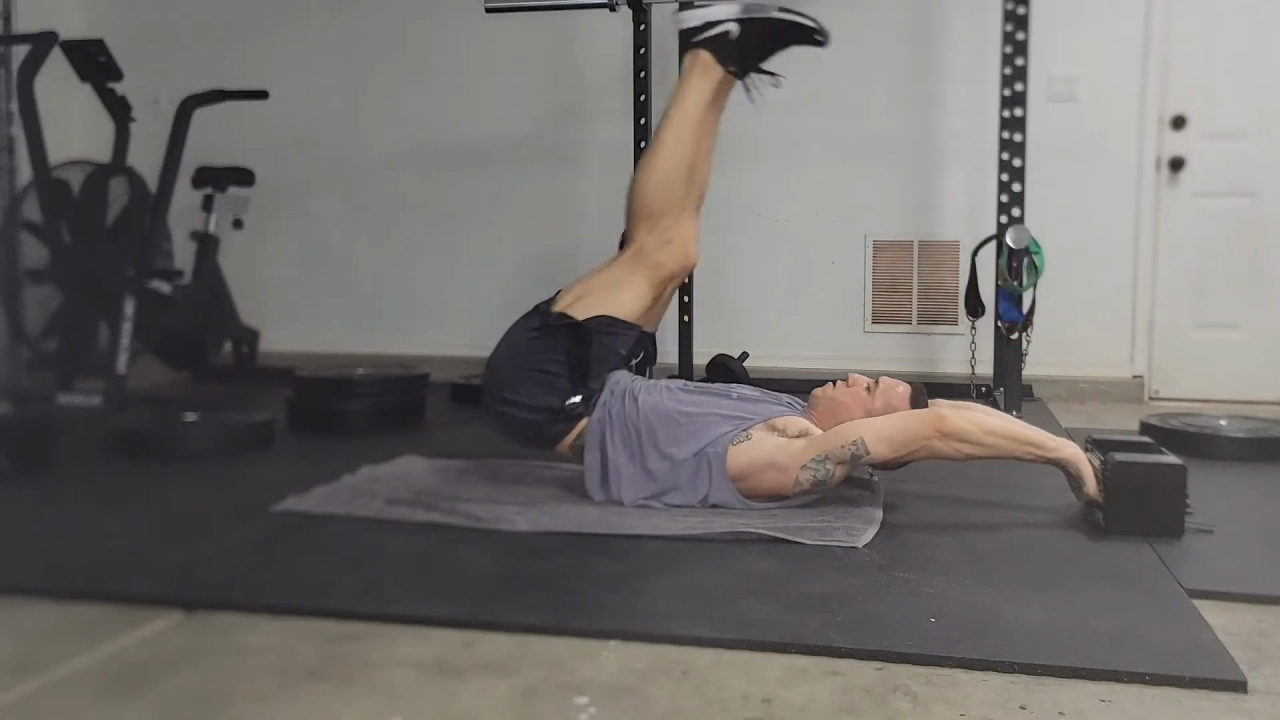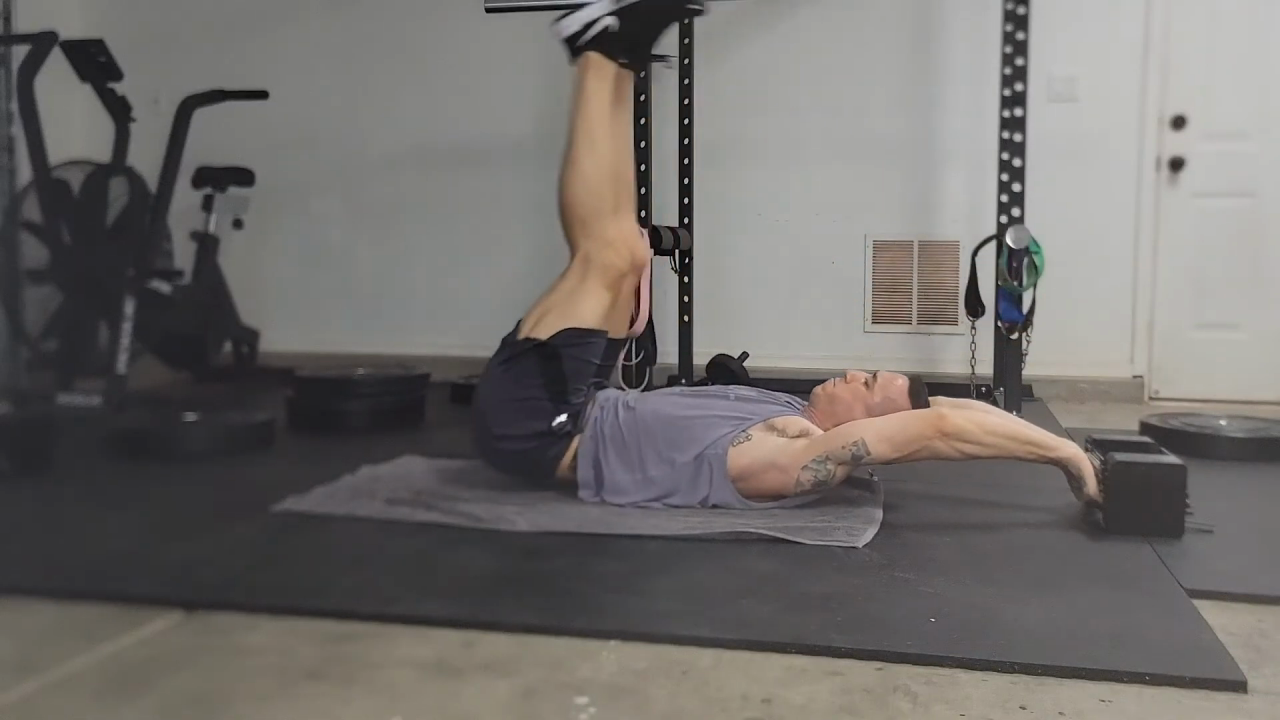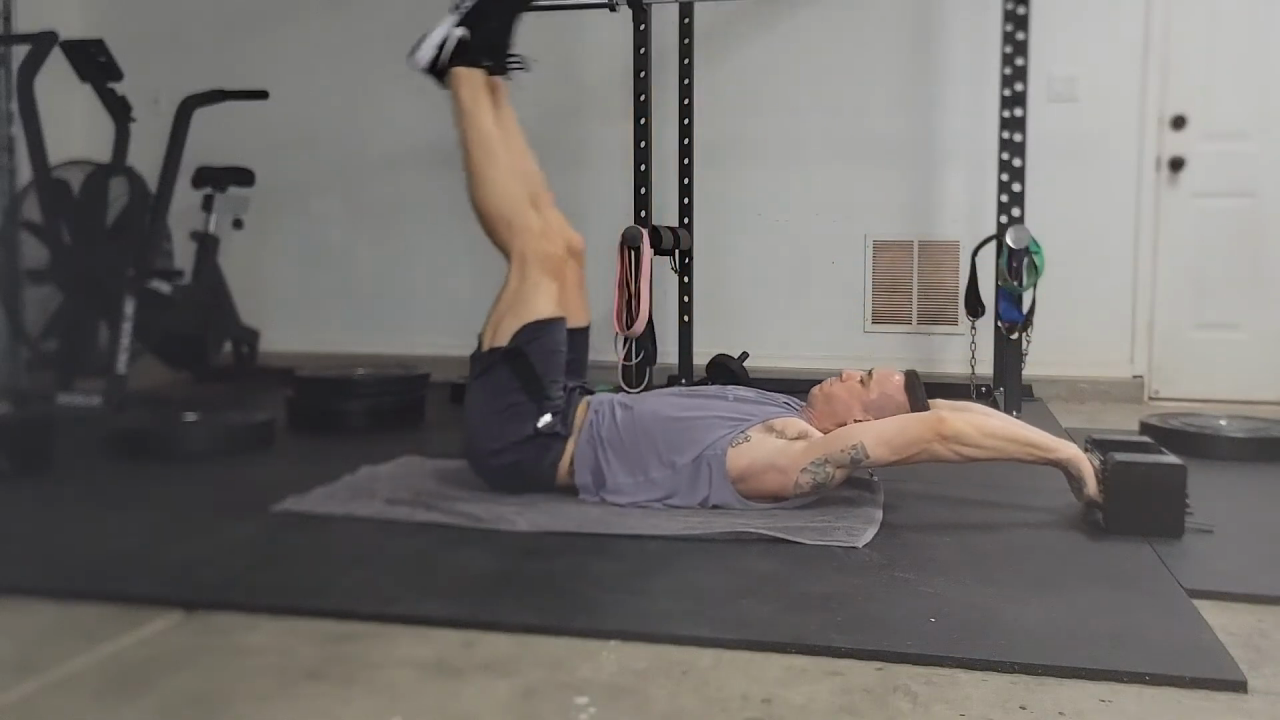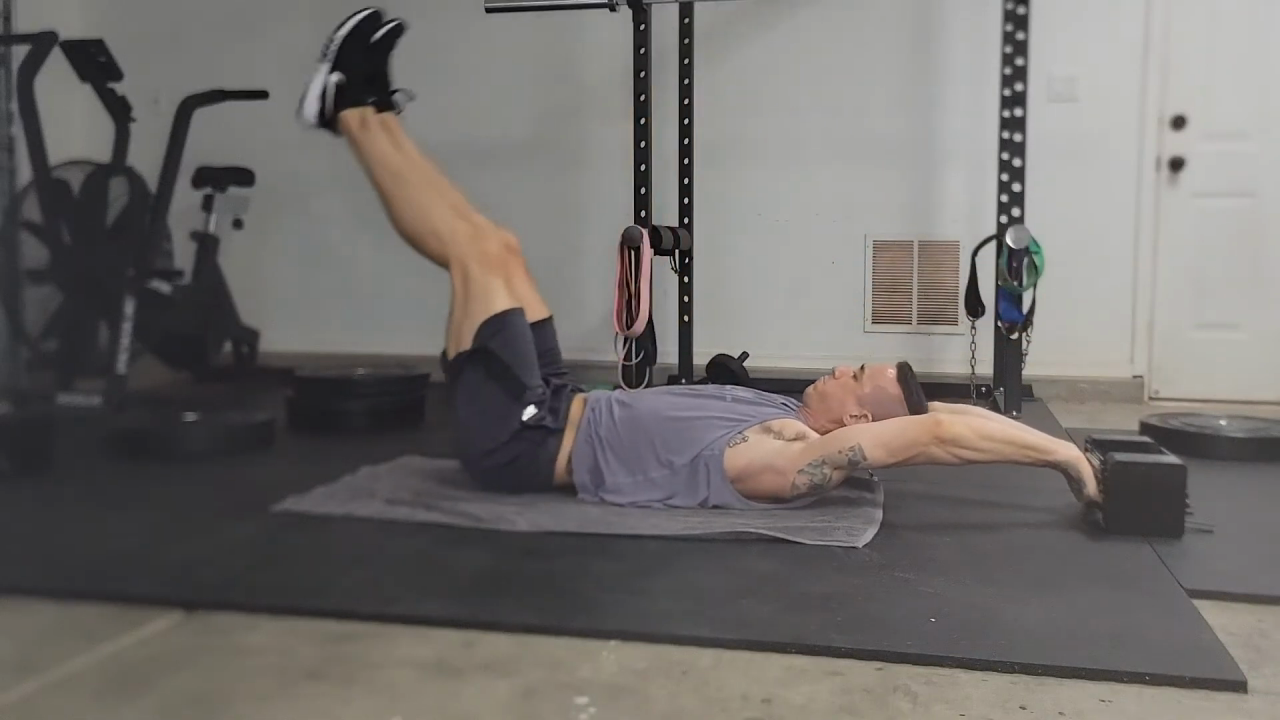
dt=0.2s
person 1, frame 1
left shoulder: (791, 463)
right shoulder: (805, 434)
left elbow: (936, 424)
right elbow: (939, 419)
left hip: (548, 394)
right hip: (577, 398)
left knee: (663, 252)
person 1, frame 2
left shoulder: (795, 460)
right shoulder: (806, 429)
left elbow: (937, 423)
right elbow: (940, 419)
left hip: (535, 424)
right hip: (561, 423)
left knee: (614, 256)
left ankle: (606, 55)
person 1, frame 3
left shoulder: (790, 462)
right shoulder: (800, 426)
left elbow: (936, 426)
right elbow: (940, 419)
left hip: (525, 435)
right hip: (548, 430)
left knee: (548, 249)
right knee: (553, 249)
left ankle: (472, 67)
person 1, frame 4
left shoulder: (790, 458)
right shoulder: (800, 428)
left elbow: (934, 428)
right elbow: (937, 422)
right wrist: (1058, 450)
left hip: (523, 437)
right hip: (559, 418)
left knee: (486, 252)
right knee: (490, 254)
left ankle: (356, 108)
right ankle: (361, 106)
